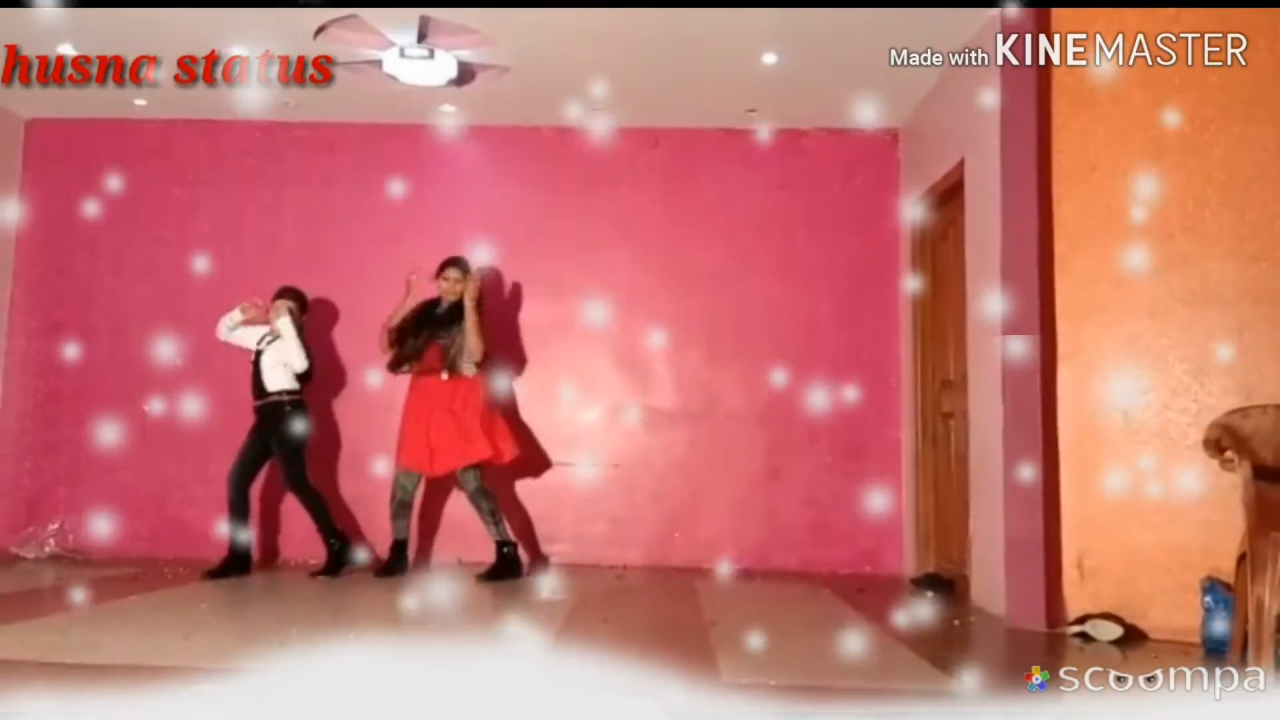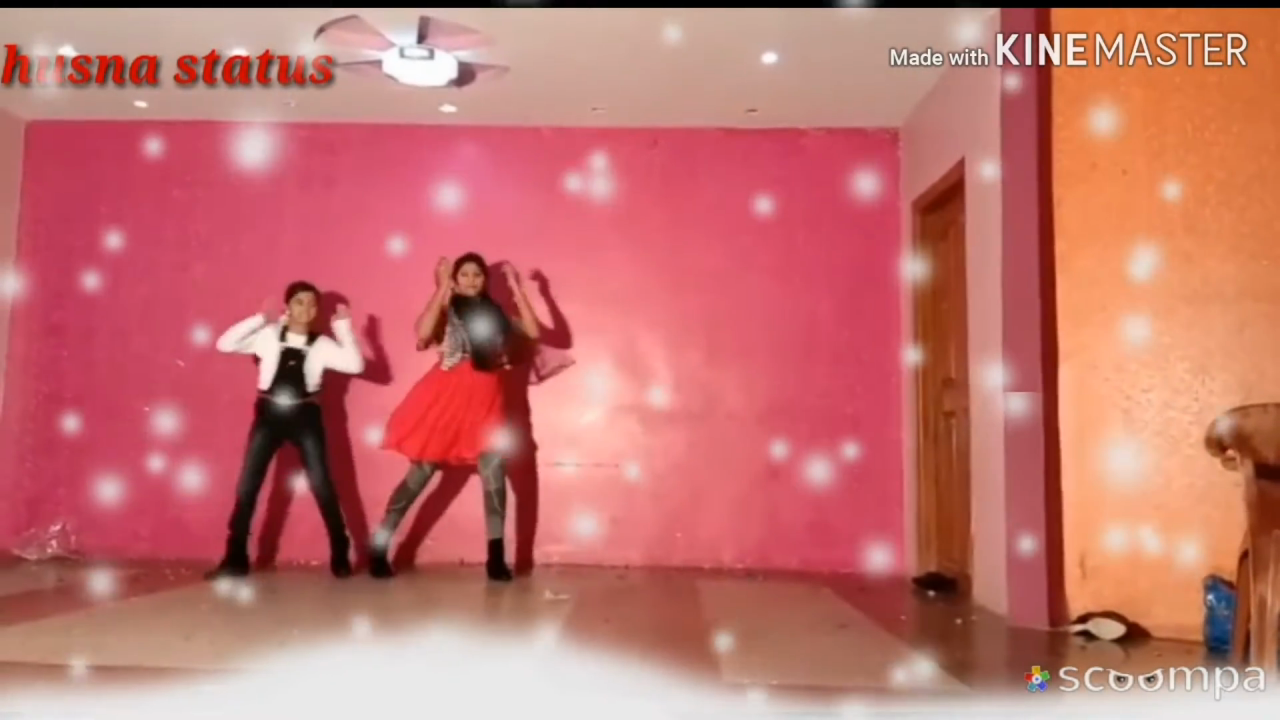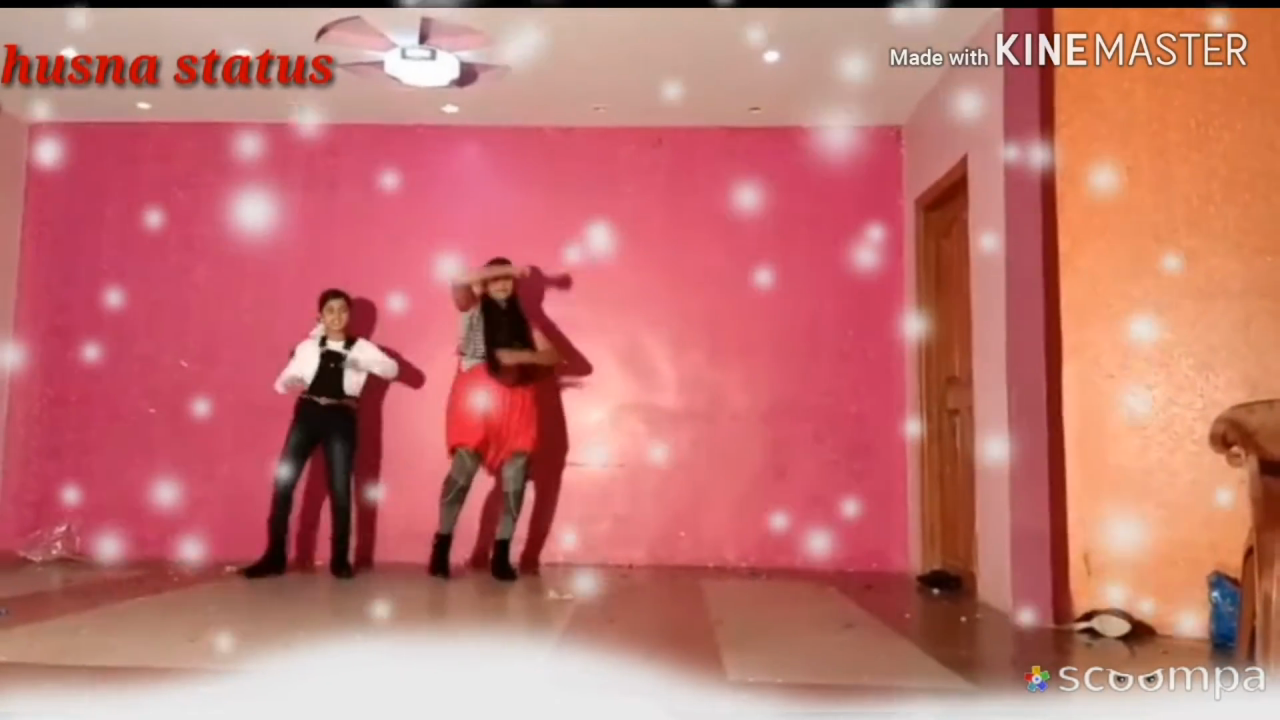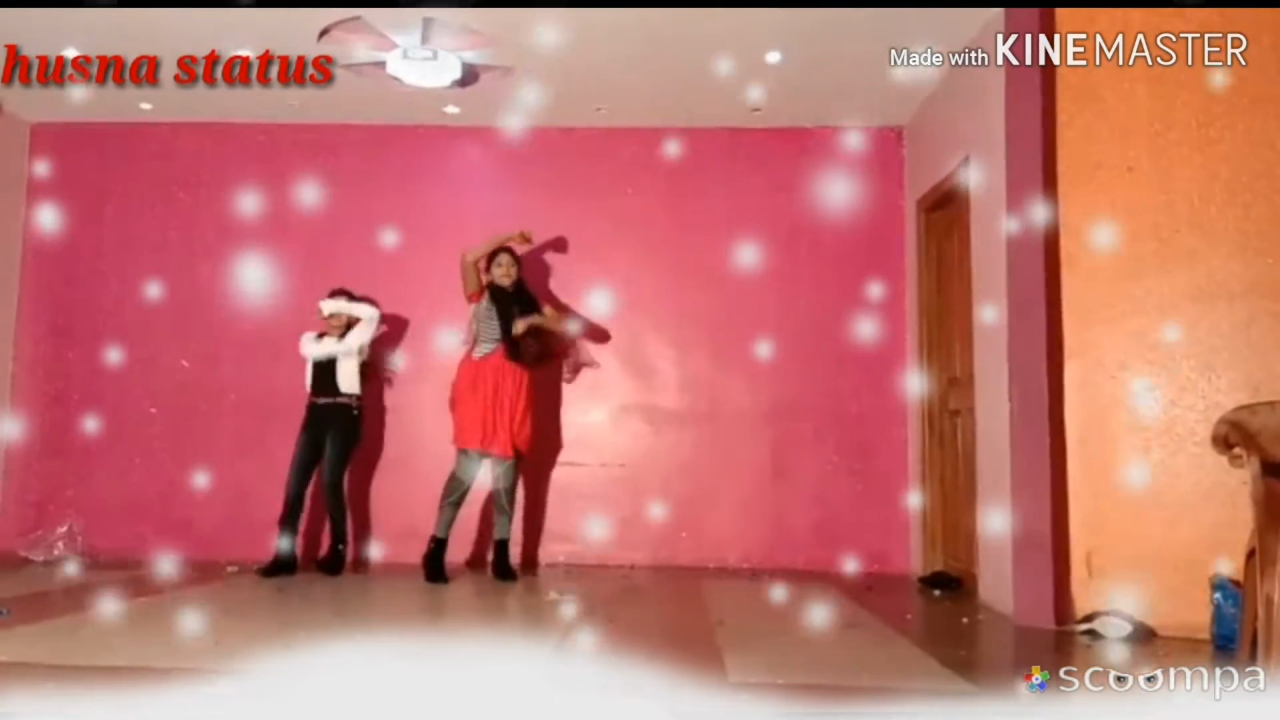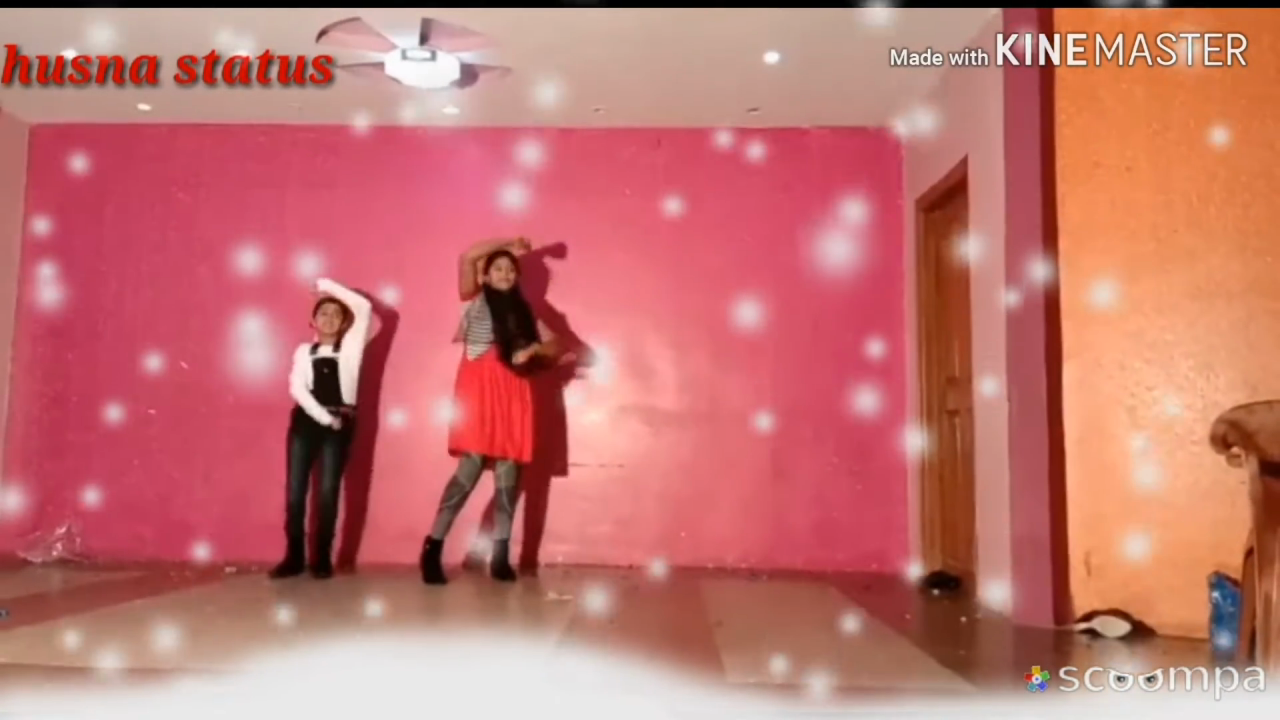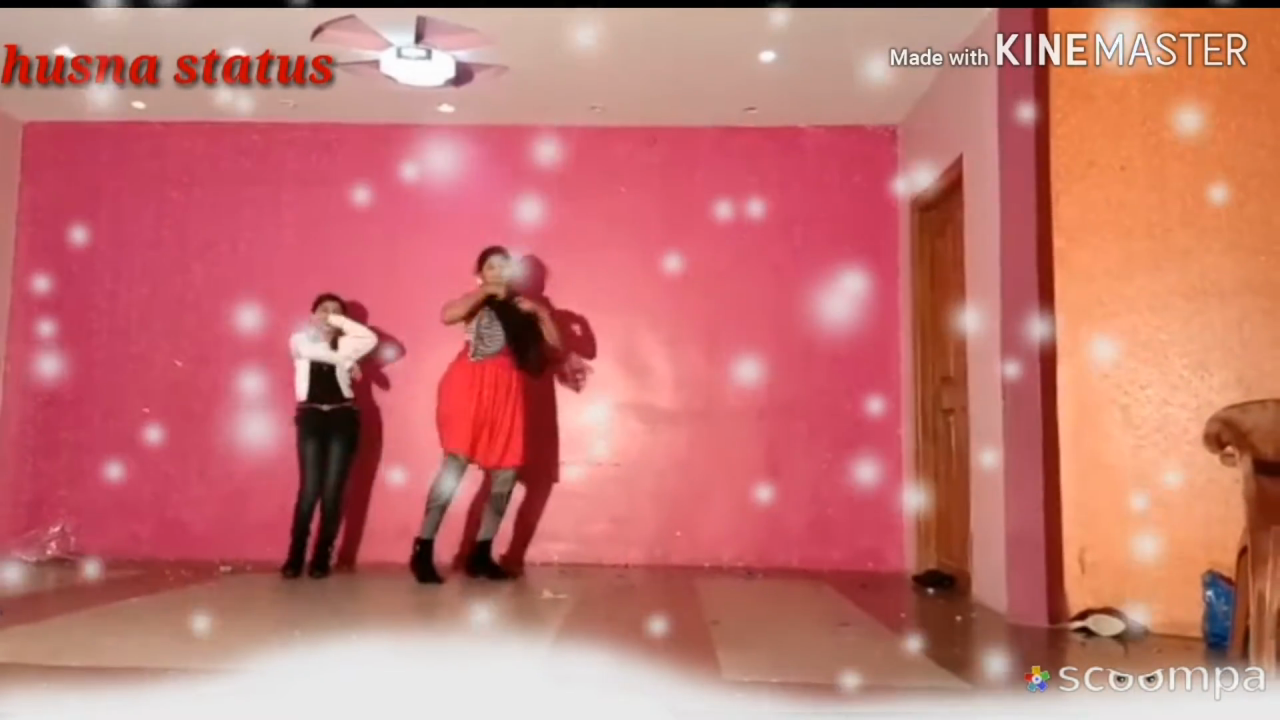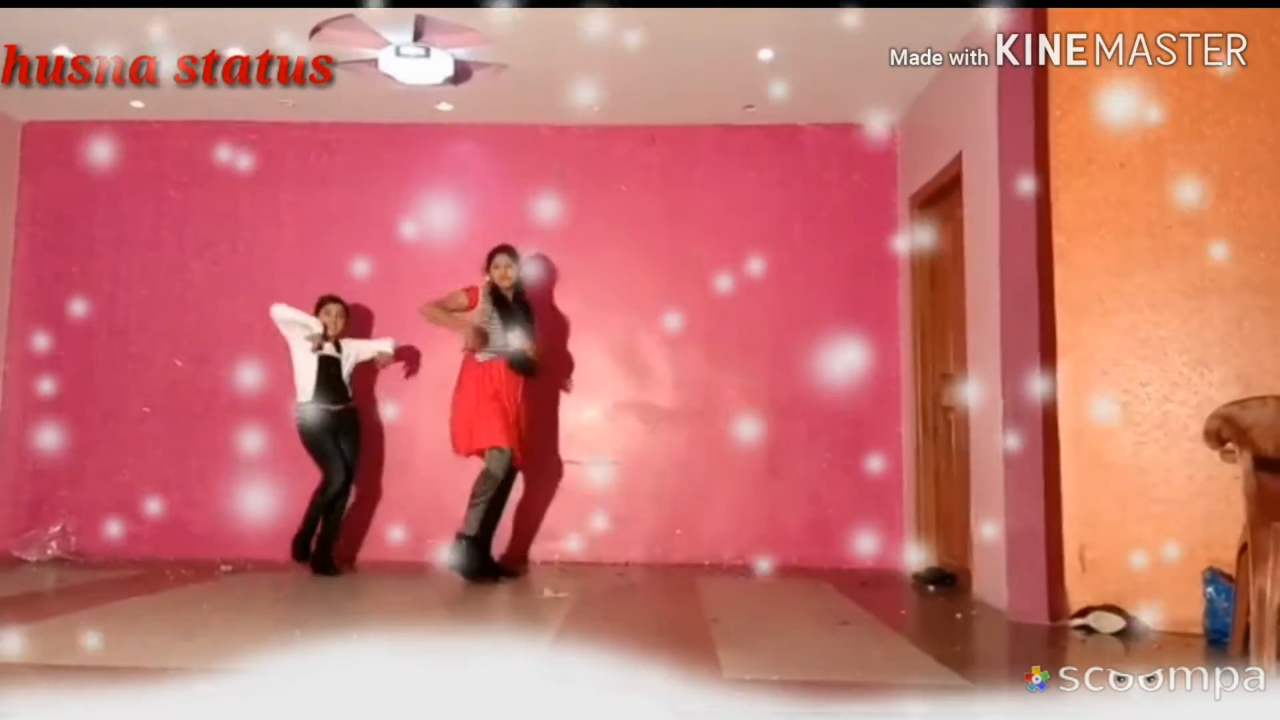
dt=0.4s
person 1, frame 1
left shoulder: (470, 317)
right shoulder: (420, 311)
left elbow: (475, 356)
right elbow: (387, 342)
left wrist: (469, 304)
right wrist: (407, 299)
left hip: (459, 400)
right hip: (423, 401)
left knee: (469, 479)
right knee: (405, 478)
left ankle: (507, 553)
right ankle: (398, 552)
person 1, frame 2
left shoulder: (496, 311)
right shoulder: (446, 310)
left elbow: (534, 331)
right elbow: (420, 336)
left wrist: (517, 289)
right wrist: (441, 291)
left hip: (486, 399)
right hip: (448, 394)
left knee: (494, 472)
right knee: (422, 471)
left ankle: (496, 555)
right ankle: (379, 544)
person 1, frame 3
left shoulder: (523, 320)
right shoulder: (473, 308)
left elbow: (552, 356)
right elbow: (458, 283)
left wrist: (522, 355)
right wrist: (506, 267)
left hip: (514, 400)
right hip: (476, 394)
left knee: (515, 472)
right knee: (464, 464)
left ankle: (501, 555)
right ankle: (442, 542)
person 1, frame 4
left shoulder: (527, 303)
right shoulder: (481, 296)
left elbow: (561, 323)
right elbow: (468, 260)
left wrist: (533, 320)
right wrist: (510, 240)
left hip: (513, 390)
right hip: (480, 386)
left knee: (506, 468)
right knee: (469, 465)
left ankle: (501, 554)
right ankle: (436, 548)
person 1, frame 5
left shoulder: (522, 309)
right shoulder: (474, 297)
left elbow: (552, 345)
right elbow: (467, 257)
left wrist: (532, 350)
right wrist: (510, 241)
left hip: (513, 393)
right hip: (478, 389)
left knee: (508, 470)
right knee: (471, 466)
left ankle: (500, 553)
right ankle: (432, 548)
person 1, frame 6
left shoulder: (522, 307)
right shoulder: (475, 302)
left elbow: (555, 343)
right elbow: (447, 315)
left wrist: (541, 312)
right wrist: (485, 291)
left hip: (505, 393)
right hip: (471, 388)
left knee: (506, 471)
right knee: (454, 469)
left ankle: (480, 552)
right ankle: (422, 551)
person 1, frame 7
left shoulder: (522, 307)
right shoulder: (477, 297)
left elbow: (534, 357)
right elbow: (429, 308)
left wrist: (527, 345)
right wrist: (461, 323)
left hip: (510, 393)
right hip: (481, 388)
left knee: (508, 468)
right knee: (496, 460)
left ankle: (481, 551)
right ankle: (465, 545)
person 2, frame 1
left shoulder: (290, 339)
right shoulder: (260, 335)
left elbow: (300, 365)
right elbow: (223, 330)
left wrist: (285, 322)
right wrist: (241, 313)
left hip: (286, 413)
right hip: (266, 417)
left knee: (296, 482)
right knee: (237, 480)
left ankle: (338, 547)
right ankle: (240, 554)
person 2, frame 2
left shoulder: (322, 344)
right shoulder: (266, 335)
left elbow: (355, 364)
right elbow: (225, 344)
left wrist: (344, 327)
right wrist: (258, 319)
left hip: (306, 415)
right hip: (271, 412)
left knee: (322, 483)
right knee: (249, 481)
left ankle: (340, 552)
right ankle: (236, 555)
person 2, frame 3
left shoulder: (361, 348)
right shoulder: (308, 347)
left elbow: (391, 369)
right elbow: (283, 382)
left wrist: (367, 361)
right wrist: (288, 383)
left hip: (341, 418)
right hip: (308, 415)
left knee: (340, 488)
right knee: (285, 479)
left ankle: (340, 557)
right ankle: (275, 554)
person 2, frame 4
left shoulder: (355, 339)
right shoulder: (312, 339)
left elbow: (373, 314)
right elbow: (312, 349)
left wrist: (342, 306)
right wrist: (342, 346)
left hip: (344, 415)
right hip: (315, 415)
left knee: (330, 481)
right knee: (295, 482)
left ankle: (336, 551)
right ankle: (285, 554)
person 2, frame 5
left shoulder: (351, 346)
right shoulder: (303, 351)
left elbow: (364, 308)
right elbow: (297, 388)
left wrist: (330, 286)
right wrist: (323, 416)
left hip: (339, 424)
right hip: (305, 420)
left knee: (328, 489)
right knee: (295, 487)
left ankle: (322, 556)
right ankle: (294, 555)
person 2, frame 6
left shoulder: (345, 345)
right shoulder: (301, 339)
left elbow: (371, 338)
right elbow: (304, 348)
left wrist: (338, 321)
right wrist: (343, 360)
left hip: (343, 419)
right hip: (311, 418)
left knee: (333, 489)
right knee: (310, 487)
left ankle: (321, 556)
right ankle: (295, 555)
person 2, frame 7
left shoulder: (349, 347)
right shoulder: (302, 340)
left elbow: (385, 343)
right elbow: (277, 310)
left wrist: (385, 350)
right wrist: (312, 324)
left hip: (346, 419)
right hip: (314, 417)
left knee: (345, 483)
right knee: (336, 476)
left ankle: (323, 553)
right ankle: (305, 535)
